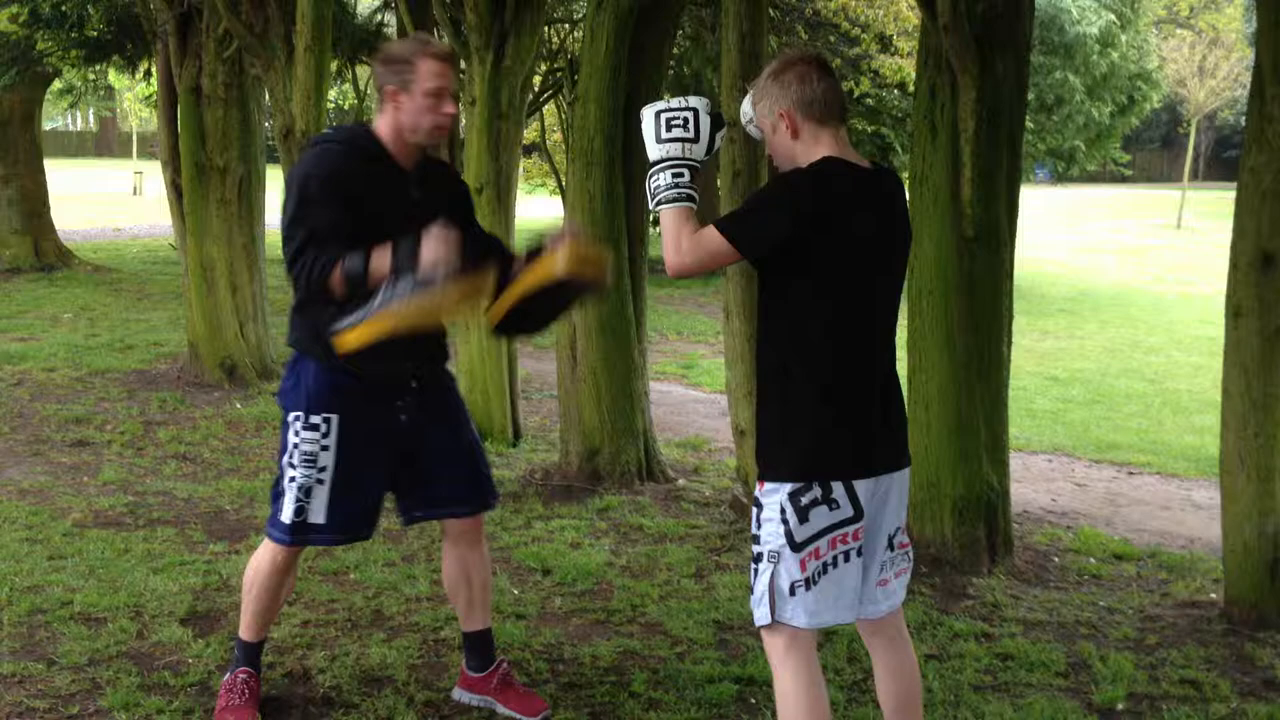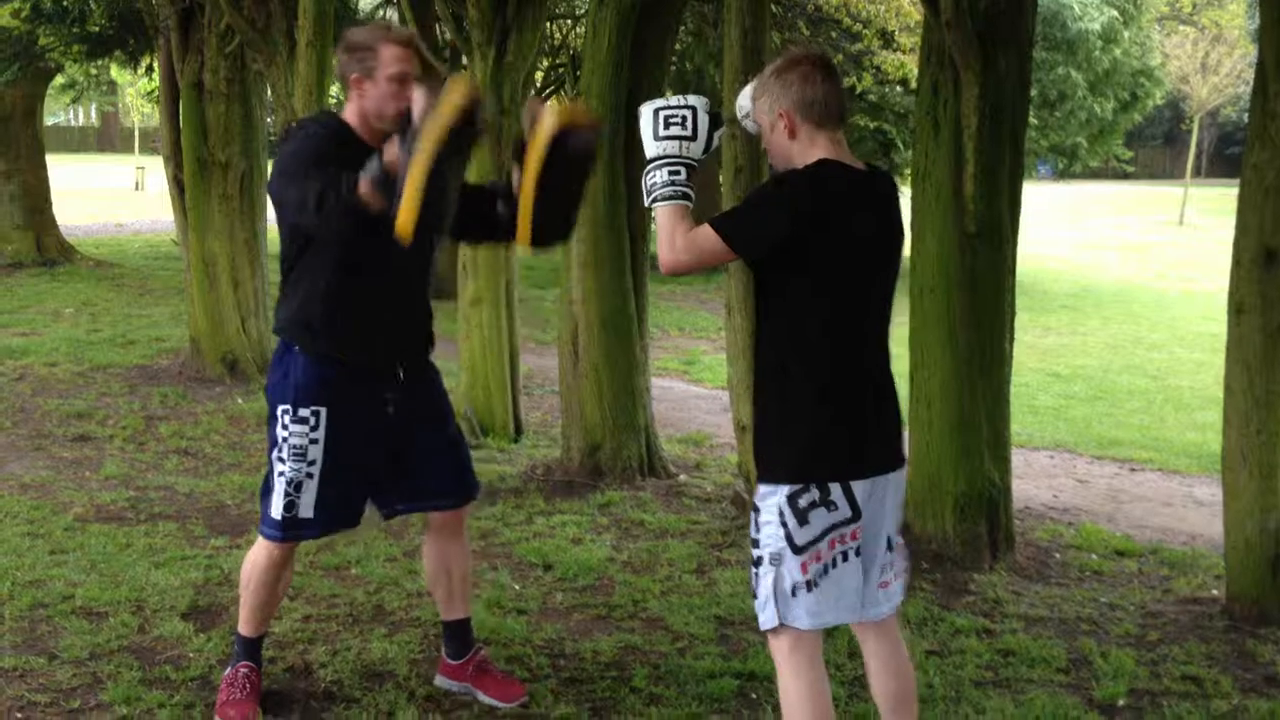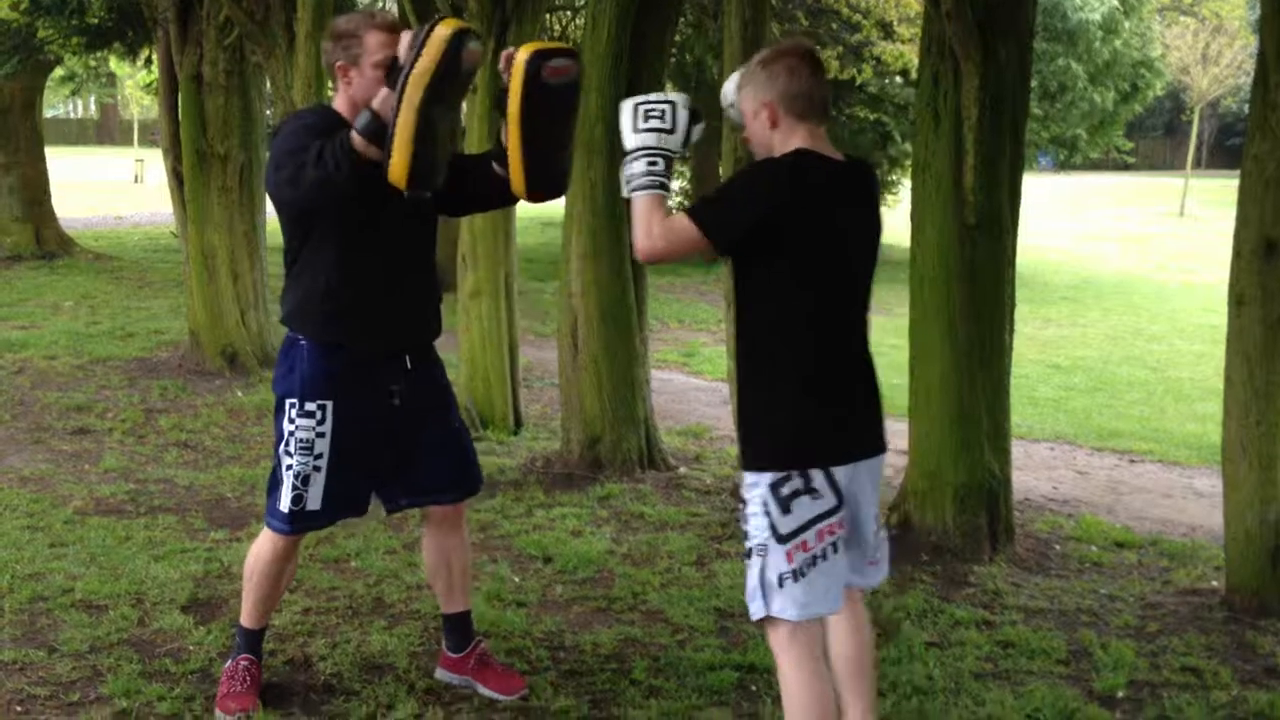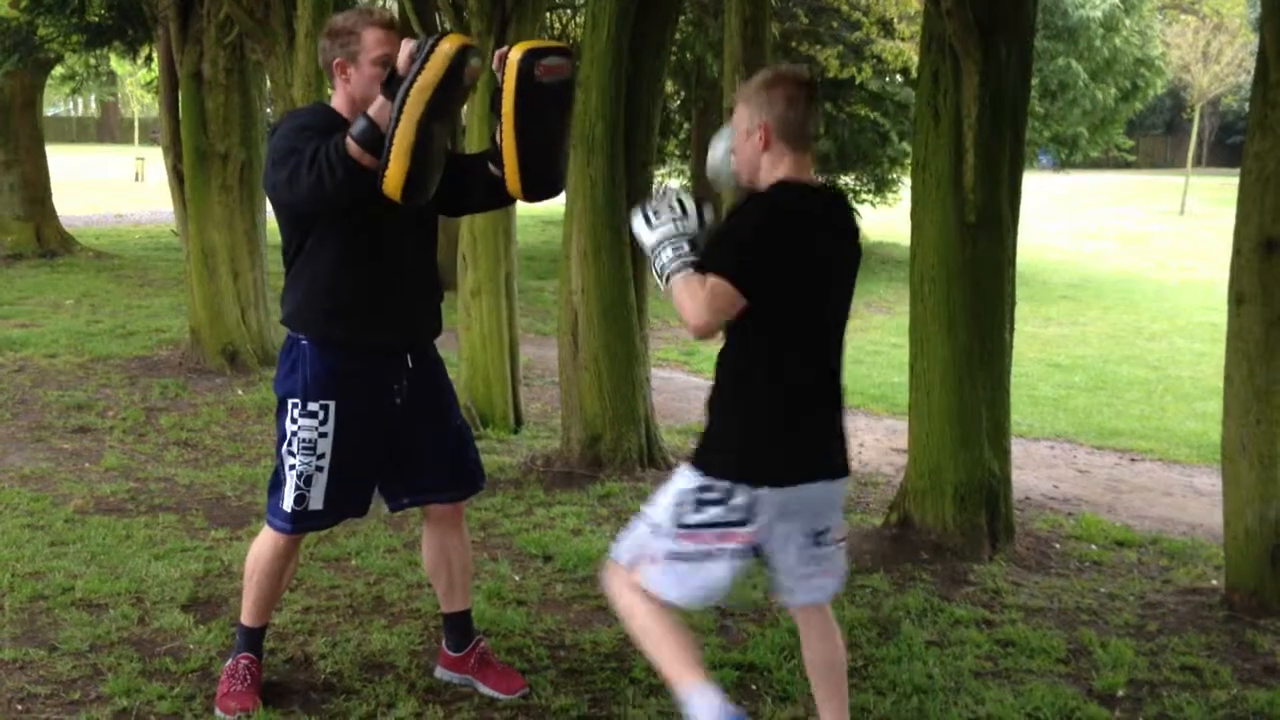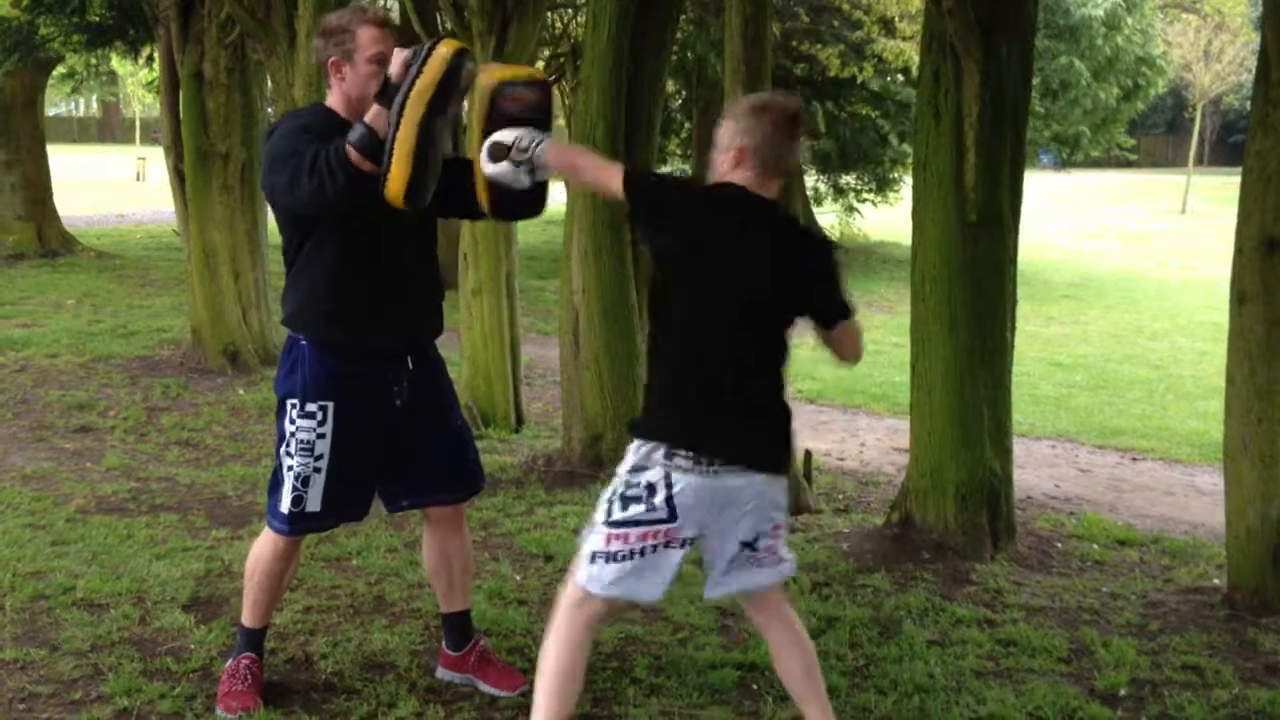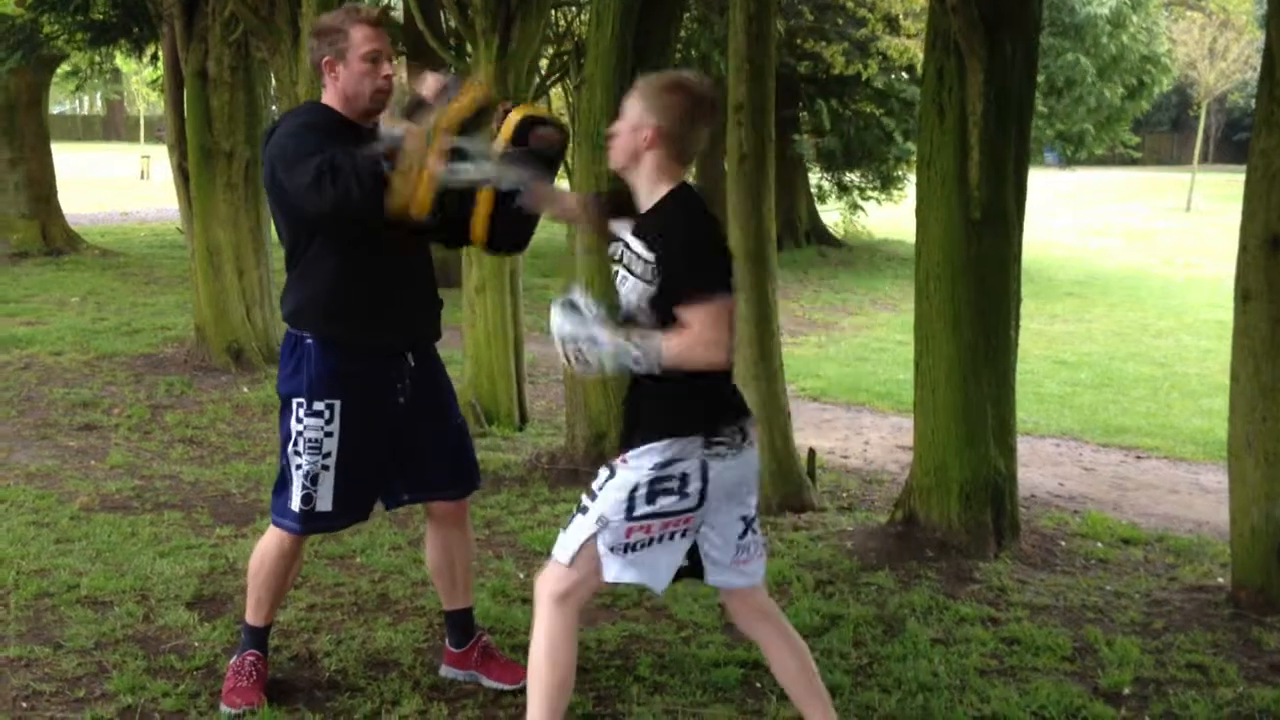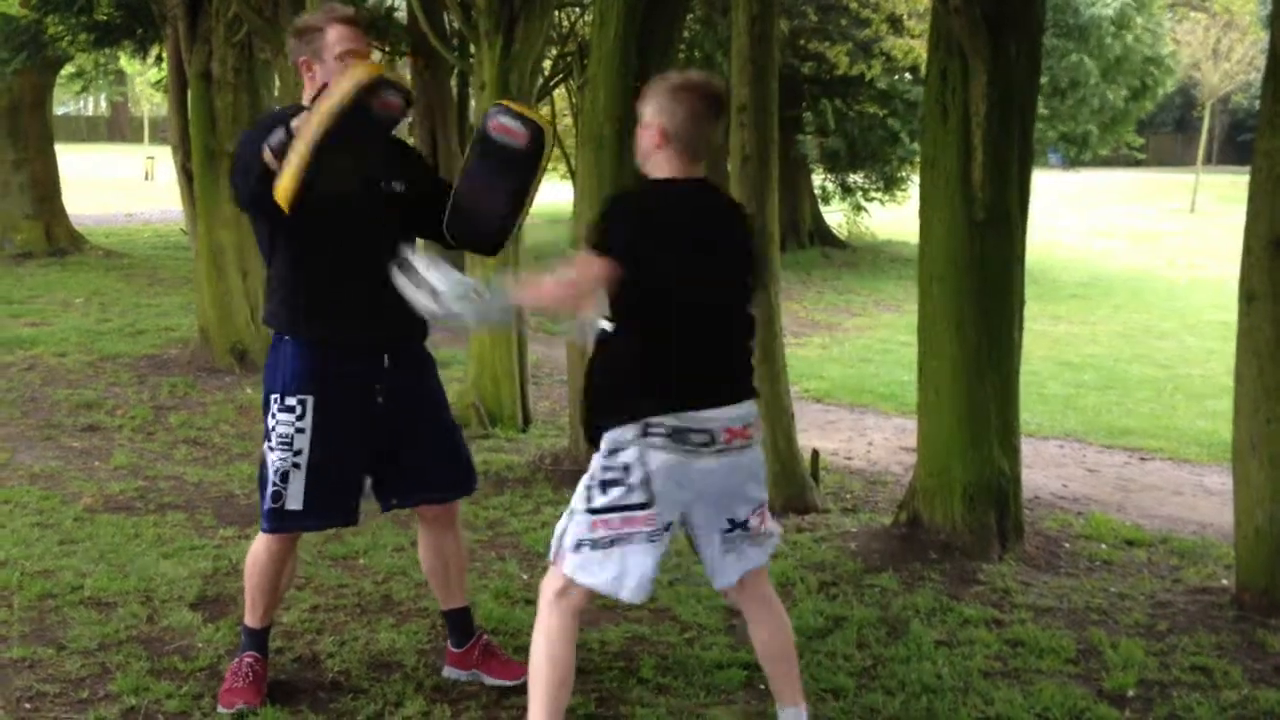
dt=0.2s
person 1, frame 1
left shoulder: (440, 182)
right shoulder: (330, 164)
left elbow: (481, 261)
right elbow: (309, 273)
right wrist: (403, 262)
left hip: (420, 378)
right hip: (335, 379)
left knee: (466, 516)
right knee: (289, 535)
person 1, frame 2
left shoulder: (419, 159)
right shoulder: (308, 148)
left elbow: (484, 217)
right elbow: (334, 215)
right wrist: (407, 144)
left hip: (403, 369)
right hip: (320, 372)
left knee: (448, 508)
right knee: (284, 530)
left ankle: (460, 659)
person 1, frame 3
right shoulder: (301, 138)
left elbow: (495, 183)
right elbow: (333, 178)
right wrist: (396, 94)
left hip: (409, 359)
right hip: (326, 363)
left knee: (446, 503)
right knee: (289, 522)
left ankle: (460, 651)
right ankle: (244, 659)
person 1, frame 4
right shoulder: (299, 137)
left elbow: (493, 183)
right elbow: (329, 182)
right wrist: (393, 101)
left hip: (411, 357)
right hip: (327, 362)
left knee: (447, 501)
right knee: (290, 519)
left ankle: (461, 650)
right ankle: (244, 657)
person 1, frame 5
right shoulder: (297, 139)
left elbow: (477, 193)
right elbow: (324, 190)
right wrist: (391, 107)
left hip: (410, 358)
right hip: (328, 362)
left knee: (447, 502)
right knee: (290, 521)
left ankle: (461, 650)
right ankle: (246, 657)
person 1, frame 6
right shoulder: (298, 135)
left elbow: (455, 226)
right elbow: (342, 191)
left hip: (410, 357)
right hip: (327, 361)
left knee: (449, 500)
right knee: (295, 521)
left ankle: (464, 646)
right ankle: (250, 654)
person 1, frame 7
left shoulder: (388, 151)
right shoulder: (275, 139)
left elbow: (452, 222)
right elbow: (253, 182)
left hip: (399, 358)
right hip: (312, 362)
left knee: (440, 502)
right knee: (282, 523)
left ankle: (464, 644)
right ankle: (251, 656)
person 2, frame 1
left shoulder: (803, 194)
right shoulder: (885, 190)
left elbow: (682, 257)
left wrist: (672, 165)
left hip: (812, 458)
right hip: (880, 451)
left knee: (788, 634)
right knee: (882, 622)
person 2, frame 2
left shoulder: (797, 197)
right shoulder: (878, 192)
left elbow: (676, 255)
left wrist: (669, 163)
left hip: (809, 460)
right hip: (875, 451)
left knee: (793, 635)
right knee: (876, 620)
person 2, frame 3
left shoulder: (770, 185)
right shoulder: (858, 183)
left elbow: (651, 242)
left wrist: (646, 153)
left hip: (791, 447)
right hip: (855, 437)
left knee: (789, 629)
right knee: (843, 598)
person 2, frame 4
left shoulder: (766, 216)
right shoulder: (838, 216)
left elbow: (702, 314)
left wrist: (670, 248)
left hip: (738, 463)
right hip: (818, 460)
left knee: (627, 581)
right knee: (810, 605)
person 2, frame 5
left shoulder: (687, 203)
right shoulder: (806, 247)
left elbow: (587, 168)
right elbow: (848, 348)
left wrist: (528, 149)
left hip: (675, 456)
right hip: (758, 461)
left knee: (577, 606)
right knee: (768, 602)
person 2, frame 6
left shoulder: (681, 226)
right shoulder: (652, 211)
left elbow: (713, 346)
right elbow: (580, 211)
left wrist: (615, 346)
left hip: (679, 447)
right hip: (722, 443)
left knee: (558, 592)
right knee: (748, 600)
person 2, frame 7
left shoulder: (639, 209)
right shoulder: (730, 218)
left elbow: (573, 290)
left hip: (650, 438)
right hip: (731, 432)
left knee: (561, 595)
right knee: (752, 584)
